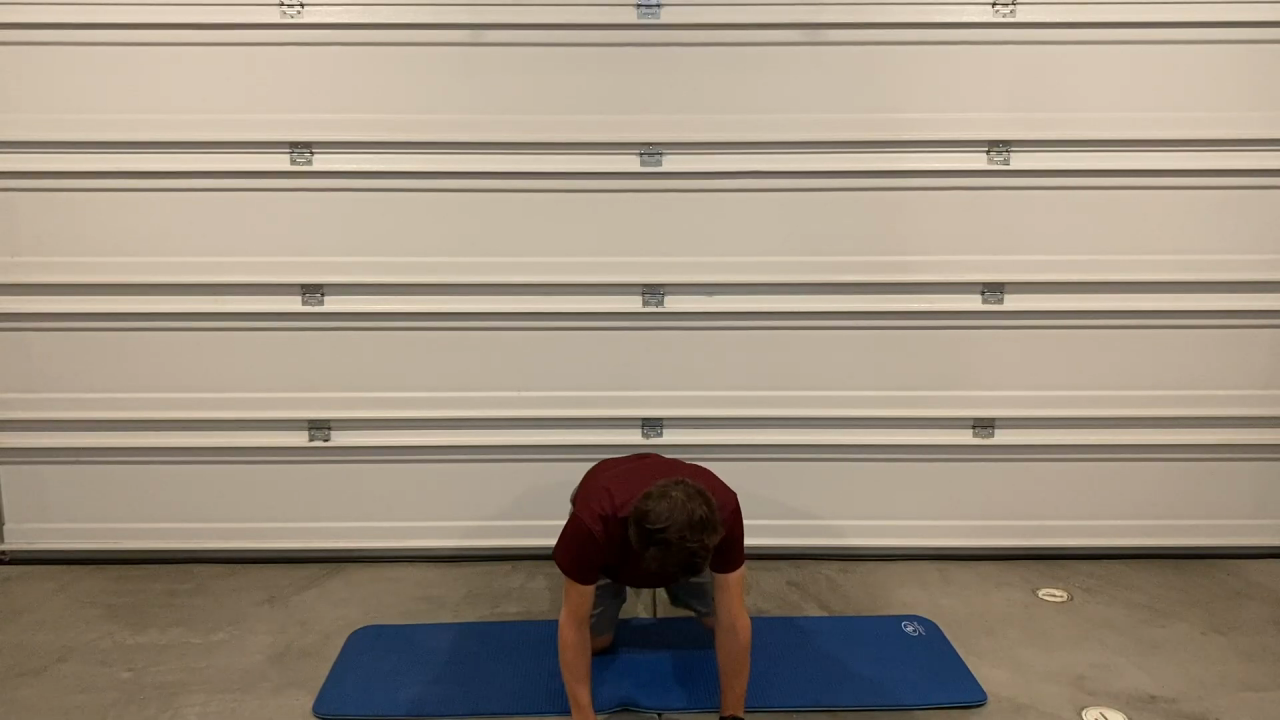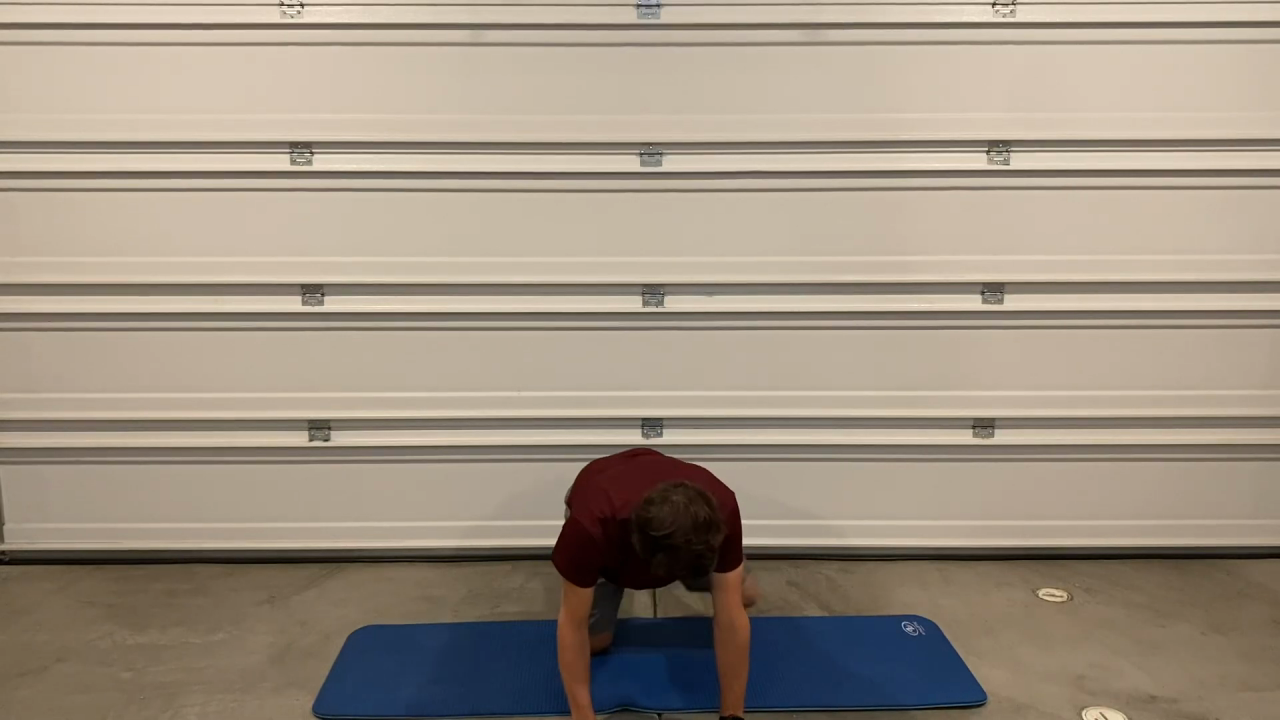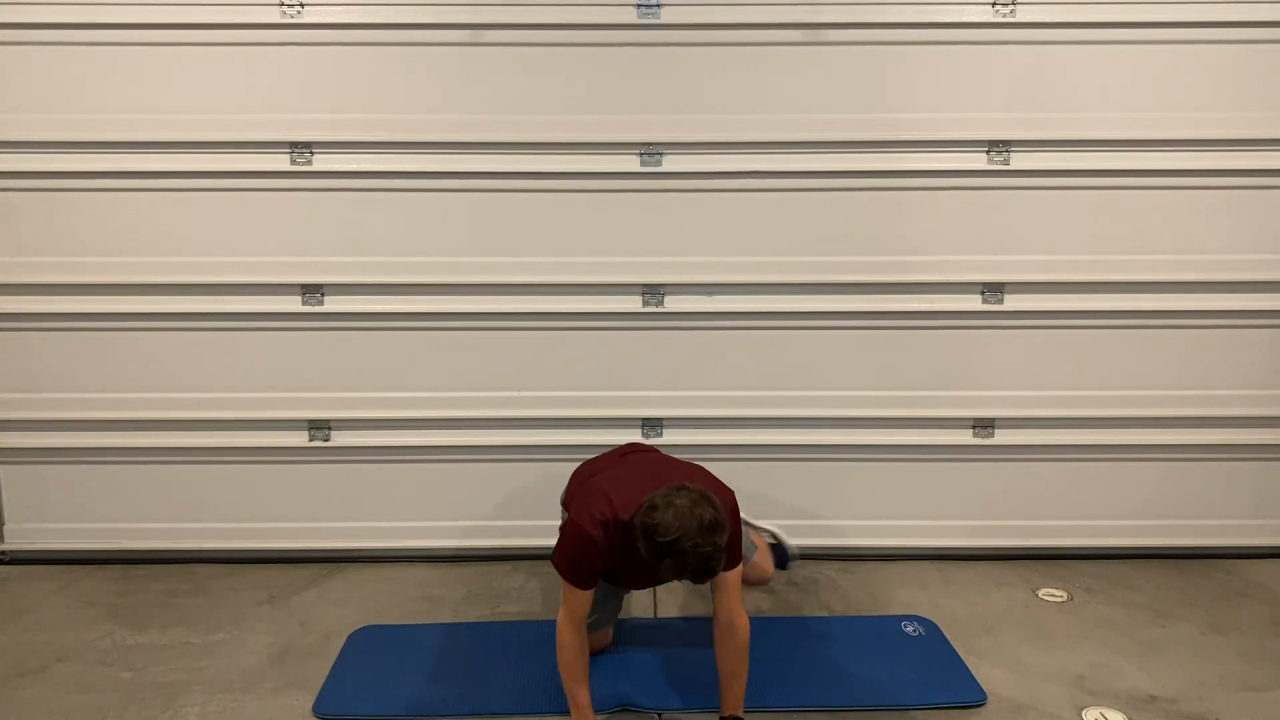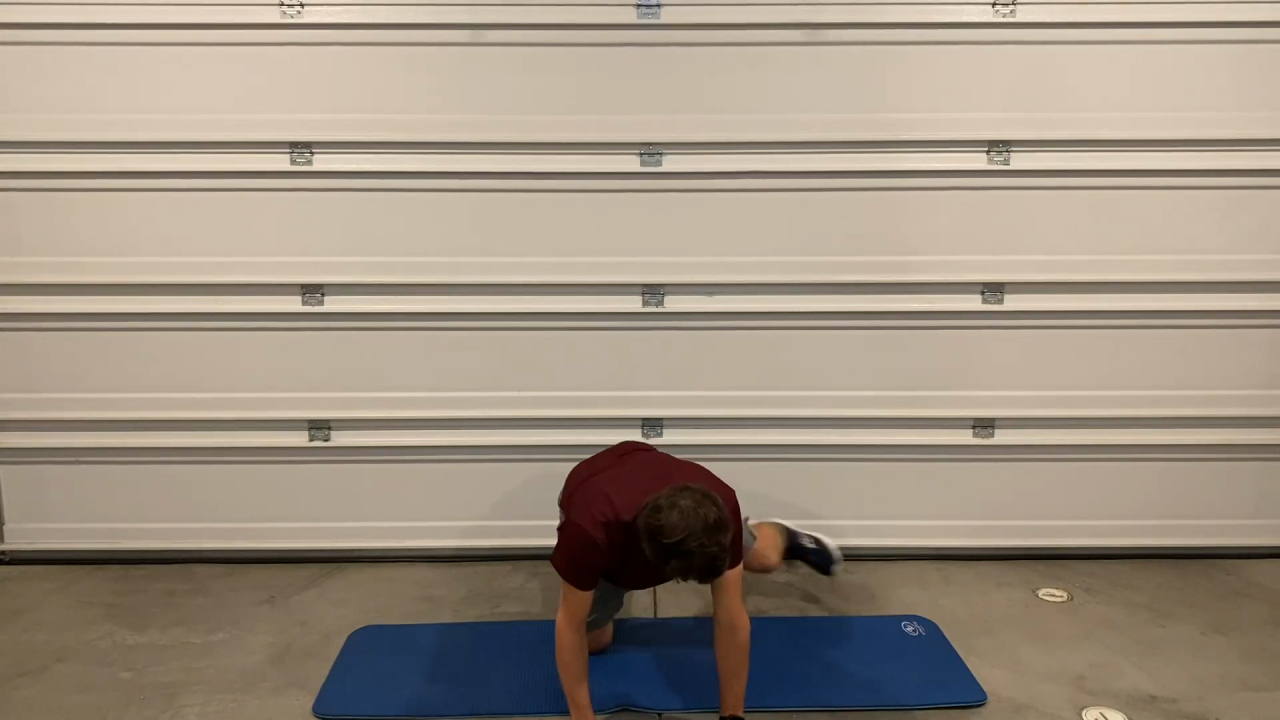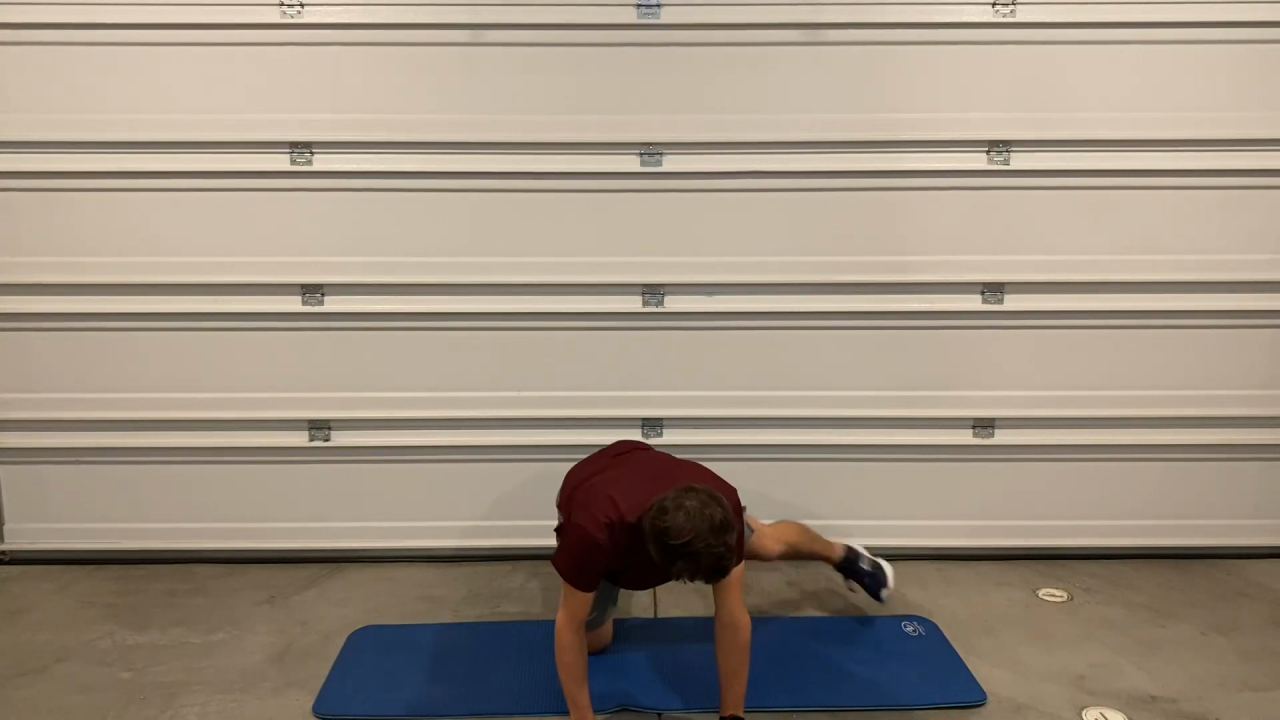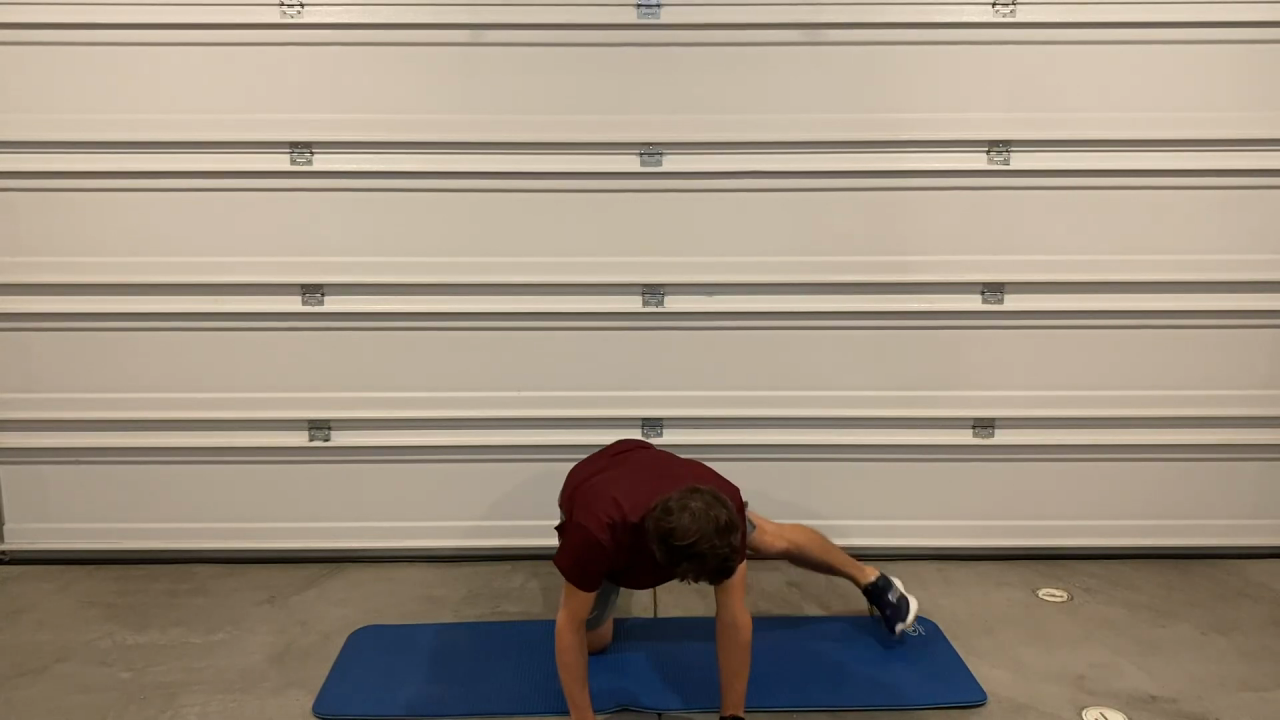
dt=0.1s
person 1, frame 1
left shoulder: (721, 509)
right shoulder: (594, 524)
left elbow: (732, 620)
right elbow: (574, 625)
right hip: (610, 534)
right knee: (597, 641)
person 1, frame 2
left shoulder: (719, 509)
right shoulder: (592, 526)
left elbow: (730, 620)
right elbow: (572, 626)
left knee: (743, 597)
right knee: (596, 640)
person 1, frame 3
left shoulder: (718, 507)
right shoulder: (593, 530)
left elbow: (732, 617)
right elbow: (569, 623)
right hip: (601, 519)
left knee: (759, 572)
right knee: (594, 640)
left ankle: (747, 536)
person 1, frame 4
left shoulder: (719, 507)
right shoulder: (592, 530)
left elbow: (730, 618)
right elbow: (568, 625)
left knee: (764, 559)
right knee: (594, 639)
left ankle: (784, 538)
person 1, frame 5
left shoulder: (719, 504)
right shoulder: (595, 532)
left elbow: (733, 617)
right elbow: (569, 627)
left knee: (769, 546)
right knee: (594, 639)
left ankle: (841, 554)
person 1, frame 6
left shoulder: (721, 505)
right shoulder: (597, 531)
left elbow: (733, 617)
right elbow: (569, 627)
left knee: (774, 542)
right knee: (594, 639)
left ankle: (868, 579)
